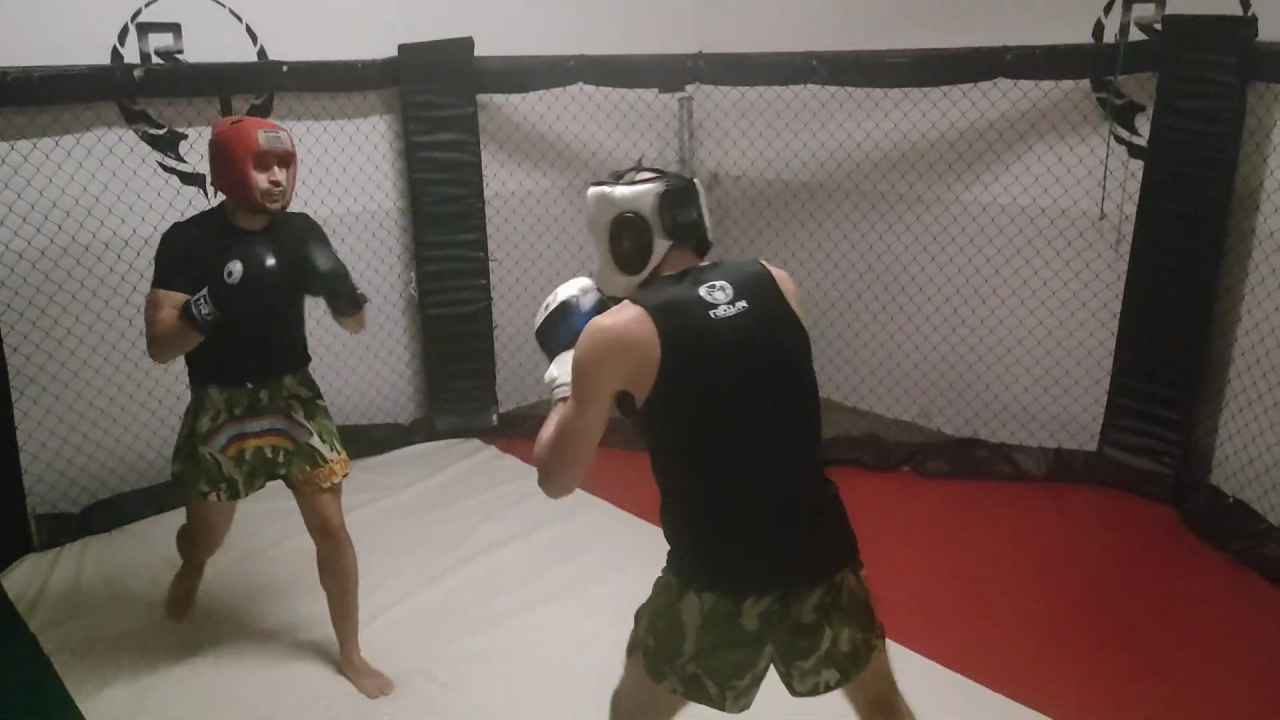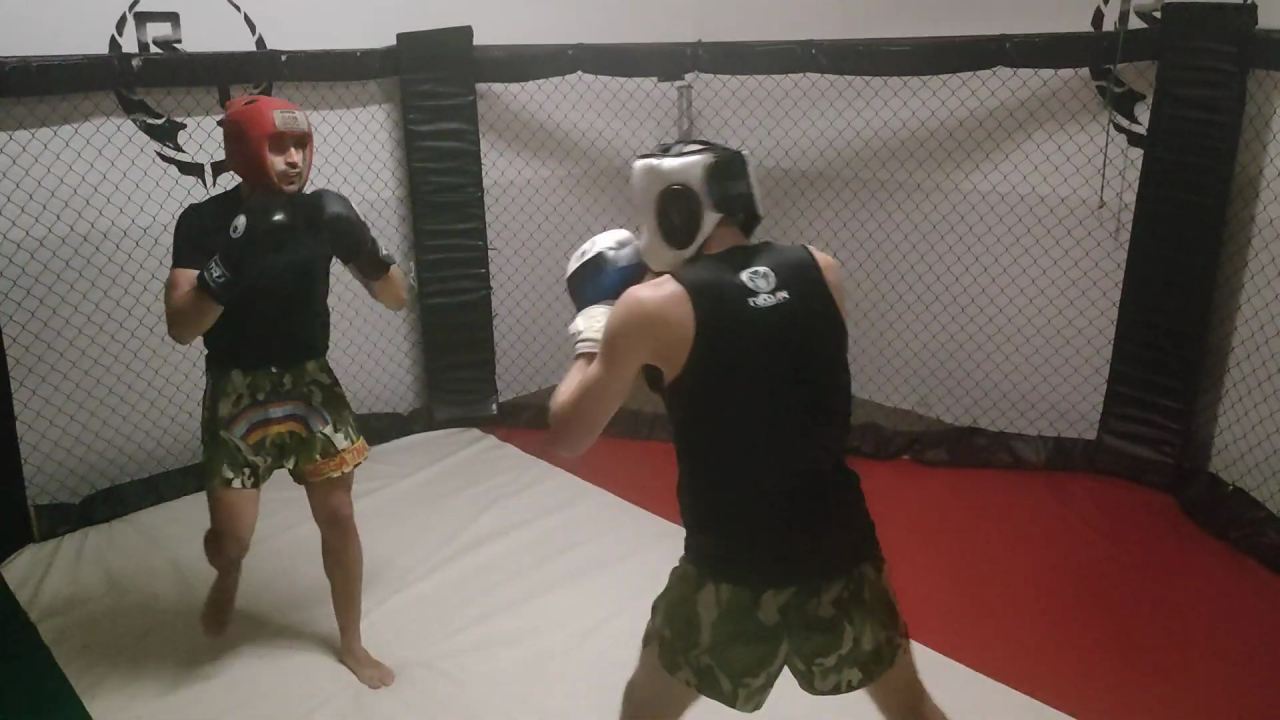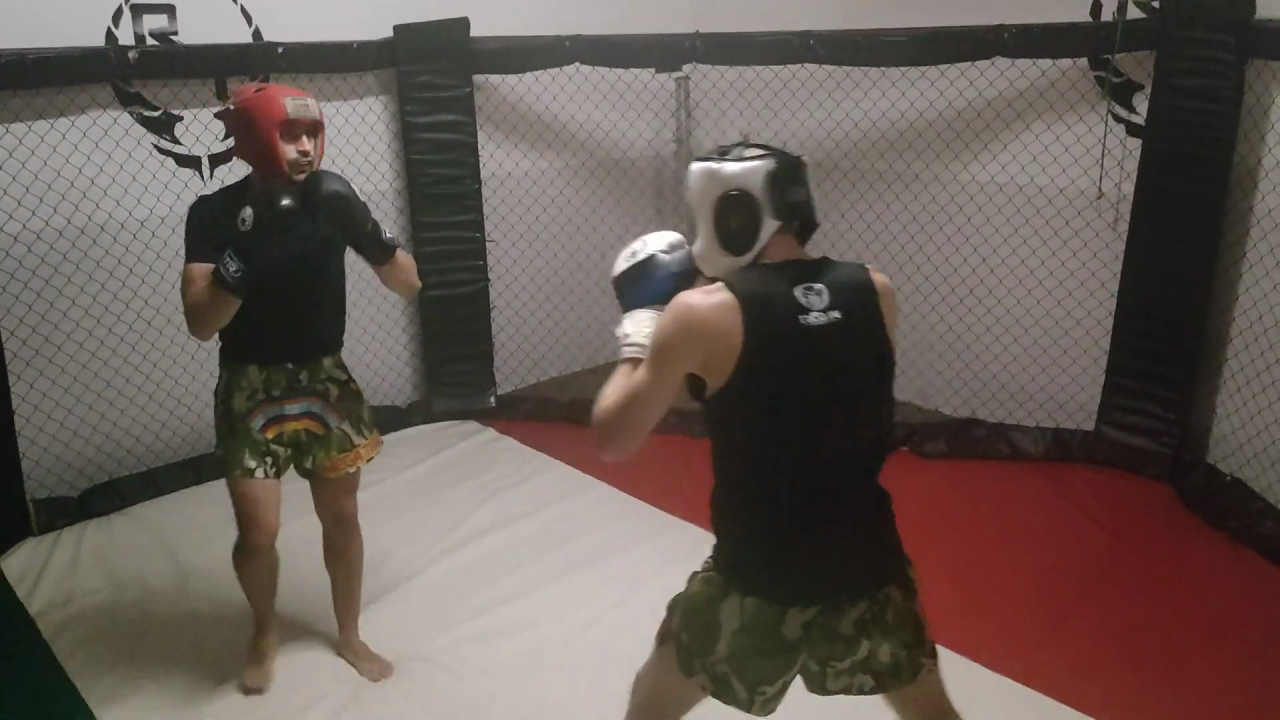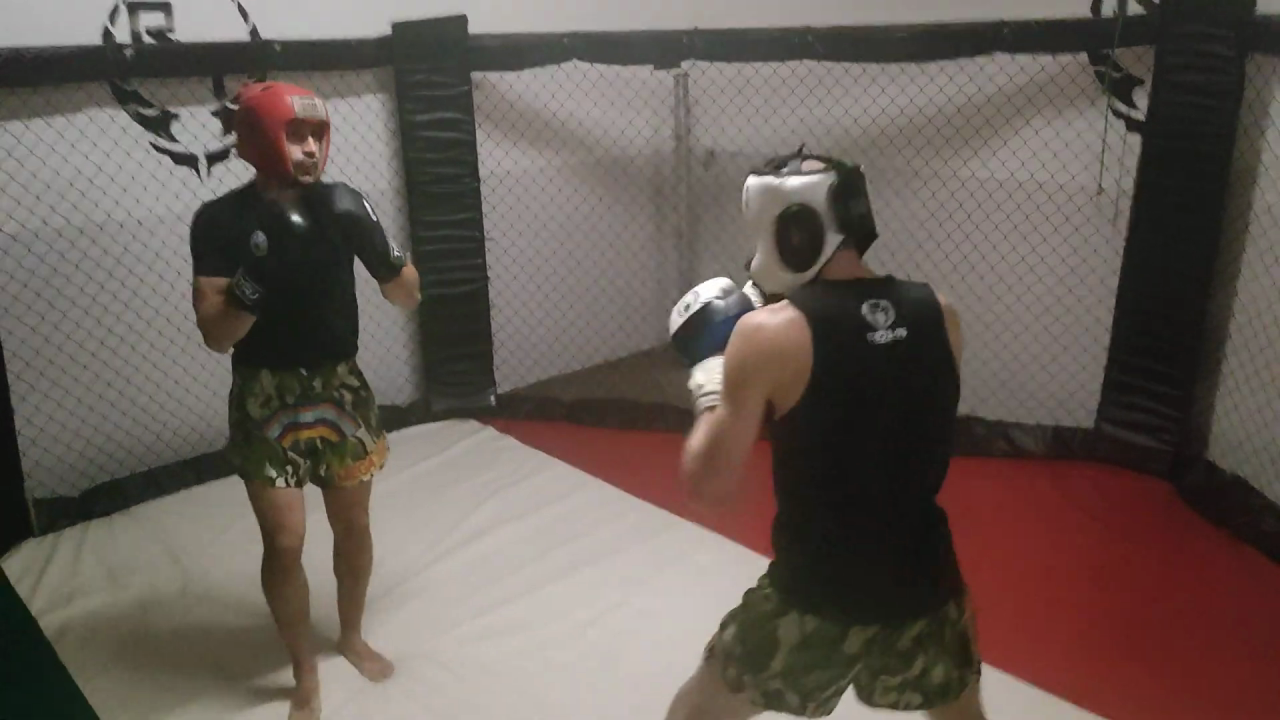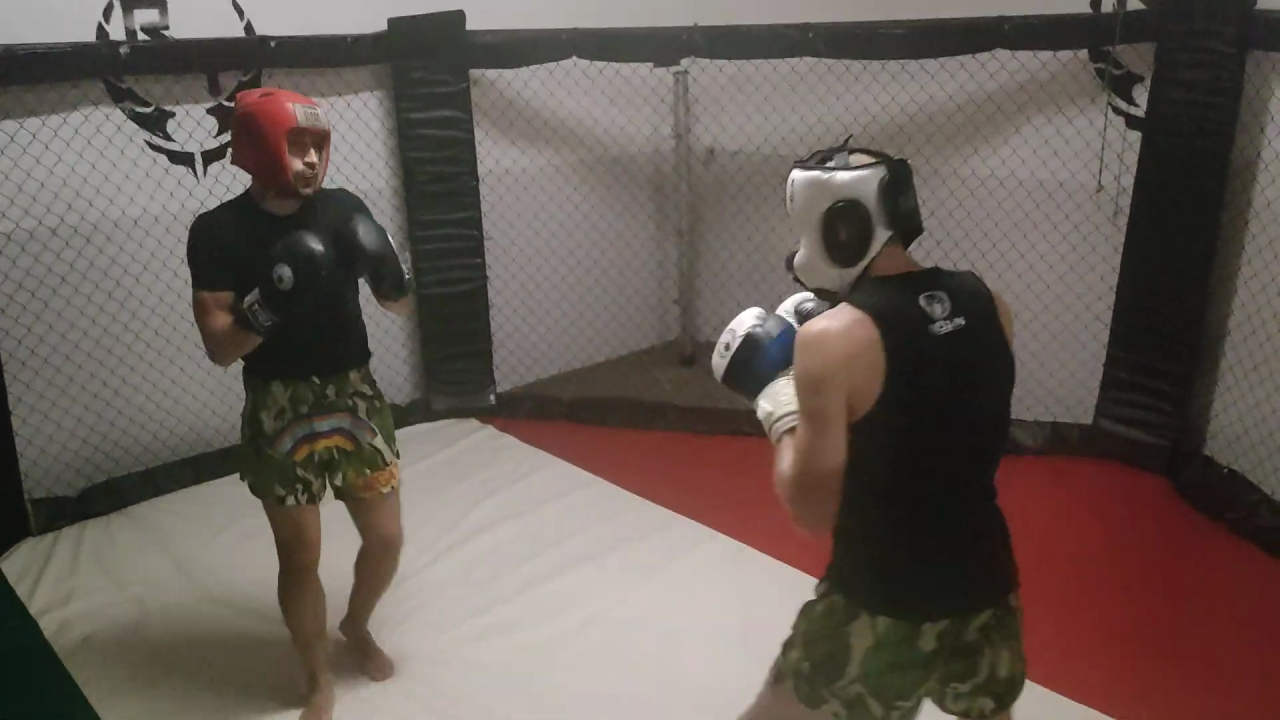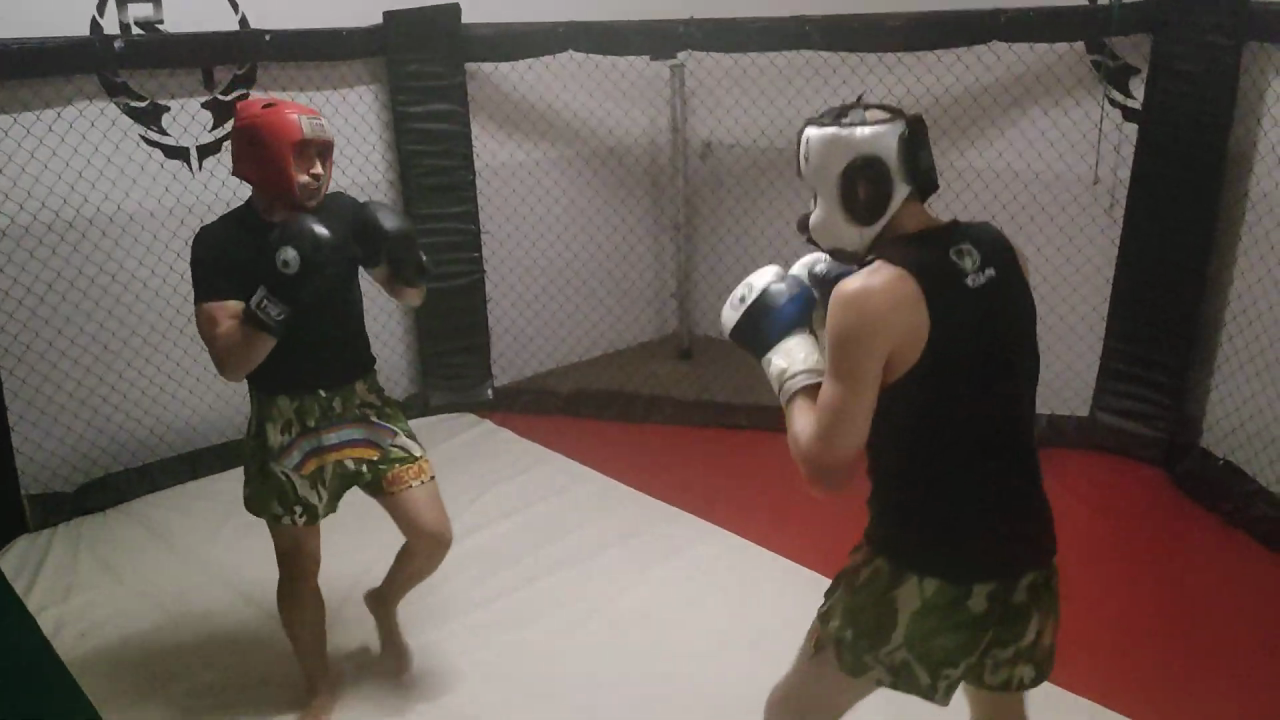
dt=0.1s
person 1, frame 1
left shoulder: (302, 233)
right shoulder: (187, 241)
left elbow: (356, 326)
right elbow: (160, 345)
left wrist: (343, 293)
right wrist: (216, 299)
left hip: (292, 394)
right hip: (221, 404)
left knee: (331, 528)
right knee: (207, 531)
left ankle: (351, 653)
right ankle: (190, 572)
person 1, frame 2
left shoulder: (321, 212)
right shoulder: (204, 222)
left elbow: (397, 297)
right elbow: (180, 327)
left wrist: (362, 245)
right wrist: (228, 265)
left hip: (312, 382)
right hip: (239, 392)
left knee: (337, 518)
right knee: (234, 533)
left ankle: (350, 640)
right ankle: (225, 581)
person 1, frame 3
left shoulder: (329, 200)
right shoulder: (214, 214)
left elbow: (408, 286)
right elbow: (200, 323)
left wrist: (367, 231)
right wrist: (243, 256)
left hip: (326, 378)
right hip: (253, 387)
left knee: (341, 516)
right knee: (259, 532)
left ankle: (348, 635)
right ankle: (263, 630)
person 1, frame 4
left shoulder: (342, 204)
right shoulder: (220, 220)
left elbow: (409, 295)
right elbow: (217, 333)
left wrist: (381, 254)
right wrist: (259, 273)
left hip: (341, 385)
right hip: (266, 394)
left knee: (353, 524)
right knee: (285, 541)
left ankle: (351, 633)
person 1, frame 5
left shoulder: (343, 209)
right shoulder: (218, 232)
left elbow: (403, 303)
right elbow: (219, 348)
left wrist: (389, 269)
right wrist: (271, 299)
left hip: (354, 393)
right hip: (280, 406)
left knee: (386, 537)
right knee: (301, 557)
left ankle: (357, 626)
person 1, frame 6
left shoulder: (343, 213)
right shoulder: (219, 245)
left elbow: (407, 297)
right elbow: (230, 361)
left wrist: (407, 260)
right wrist: (278, 294)
left hip: (363, 400)
right hip: (286, 421)
left knee: (434, 533)
right knee: (299, 566)
left ankle: (384, 602)
person 2, frame 1
left shoulder: (616, 332)
right shoulder: (774, 284)
left elbow: (556, 477)
left wrist: (569, 365)
left hip: (716, 584)
right hip: (820, 559)
person 2, frame 2
left shoulder: (654, 304)
right shoulder: (820, 272)
left elbow: (568, 435)
left wrist: (595, 316)
left hip: (734, 574)
right hip: (841, 555)
person 2, frame 3
left shoulder: (702, 313)
right shoulder: (875, 292)
left elbow: (612, 440)
left wrist: (640, 321)
left hip: (758, 586)
right hip: (868, 571)
person 2, frame 4
left shoulder: (769, 332)
right shoulder: (938, 315)
left elbow: (706, 483)
left wrist: (713, 377)
left hip: (815, 601)
right hip: (925, 590)
person 2, frame 5
left shoulder: (831, 339)
right shoulder: (986, 303)
left elbow: (811, 505)
left wrist: (776, 394)
left hip: (877, 604)
right hip: (982, 584)
person 2, frame 6
left shoulder: (868, 296)
right shoulder: (1000, 253)
left elbow: (830, 469)
left wrist: (788, 351)
left hip: (926, 569)
right hip: (1022, 550)
